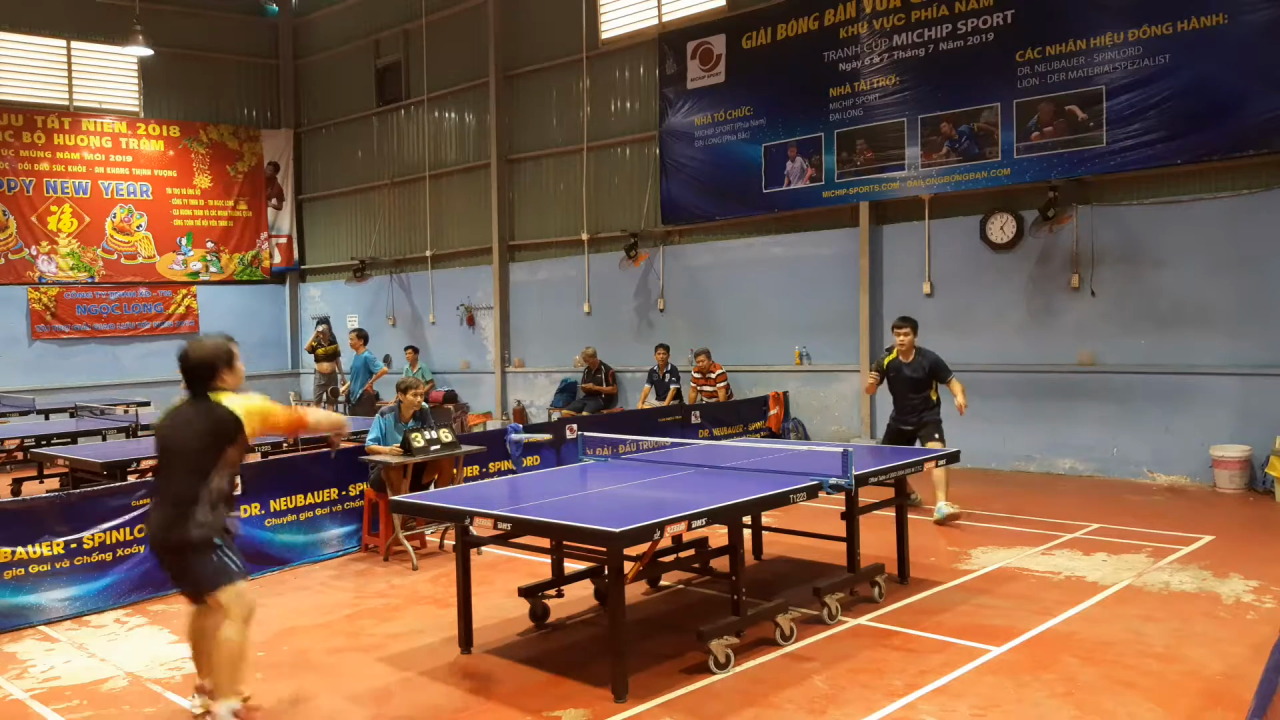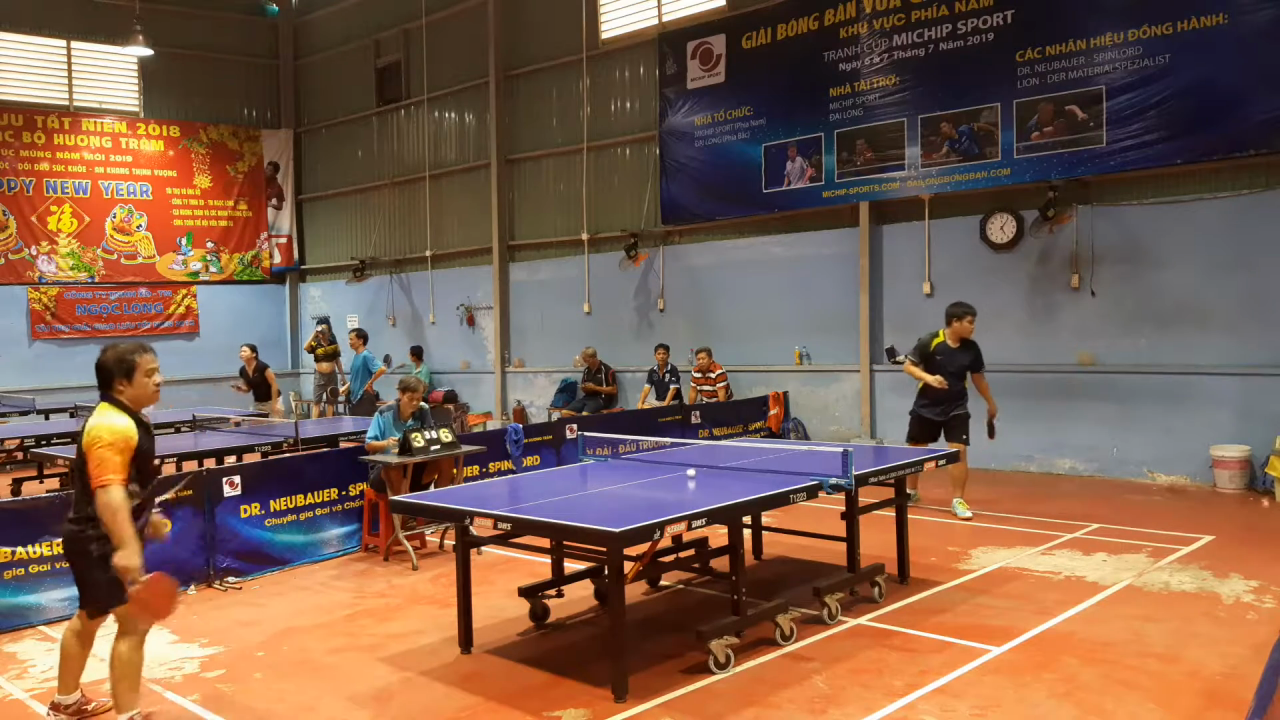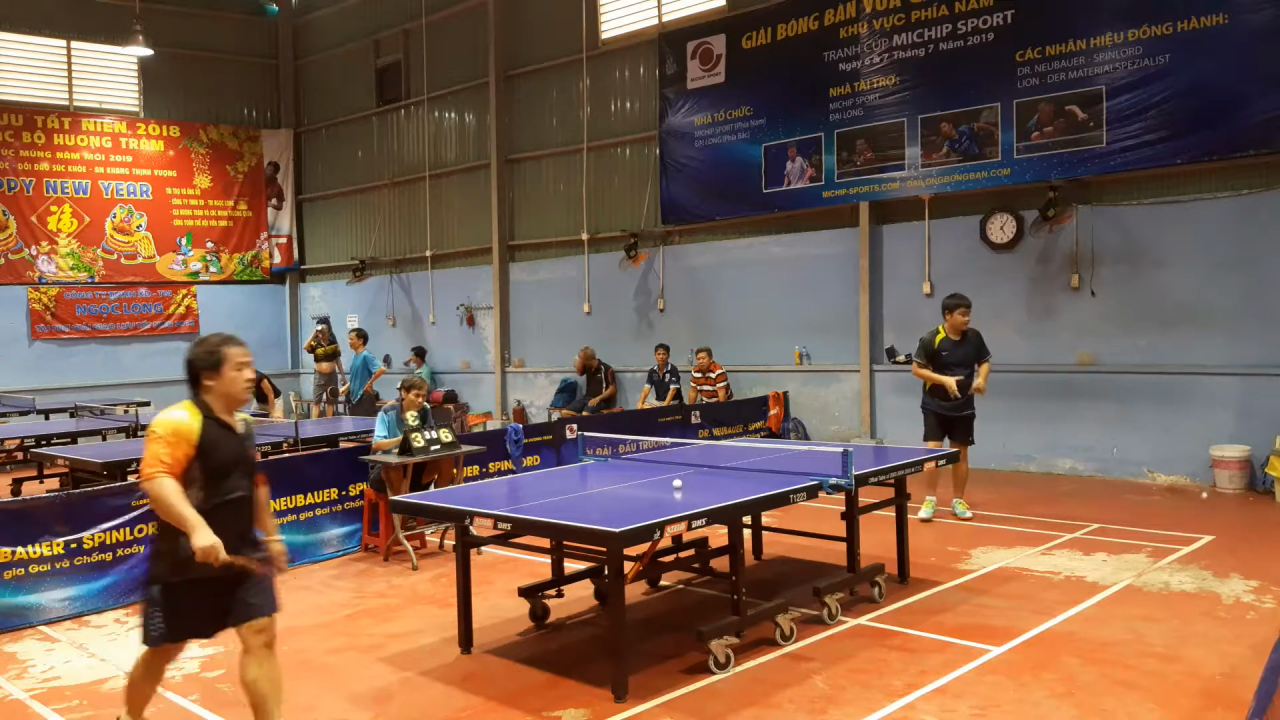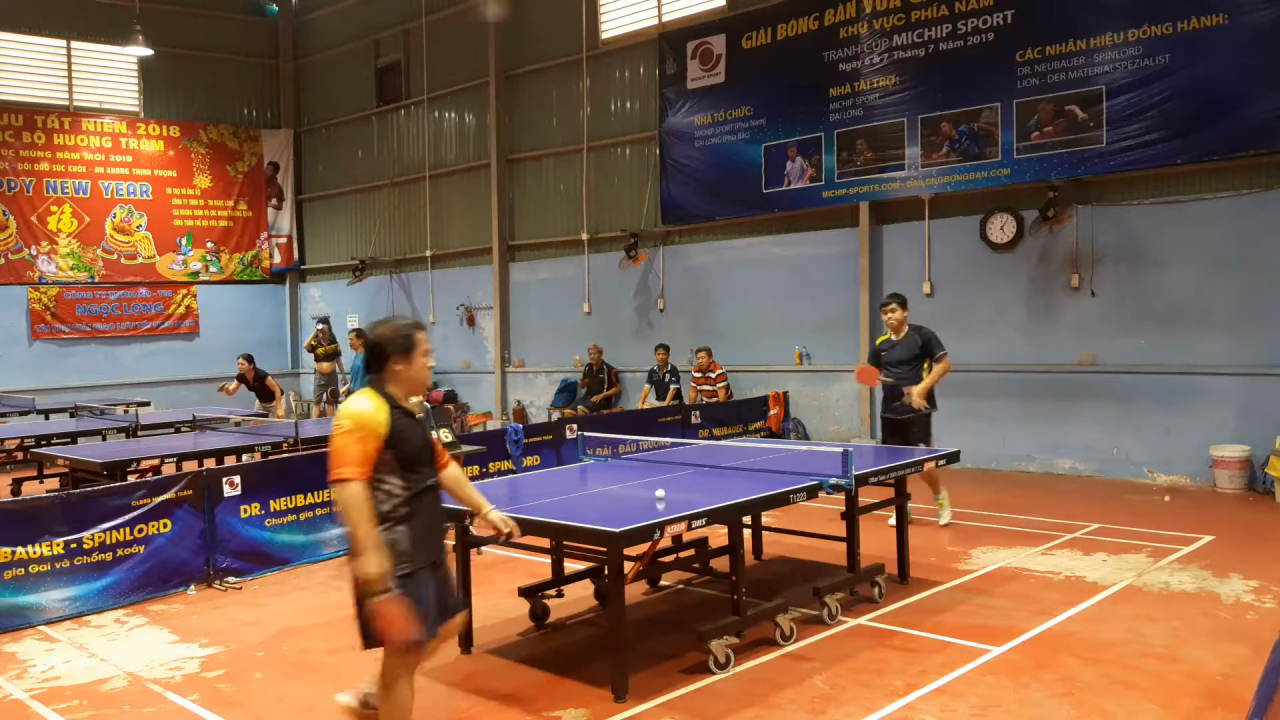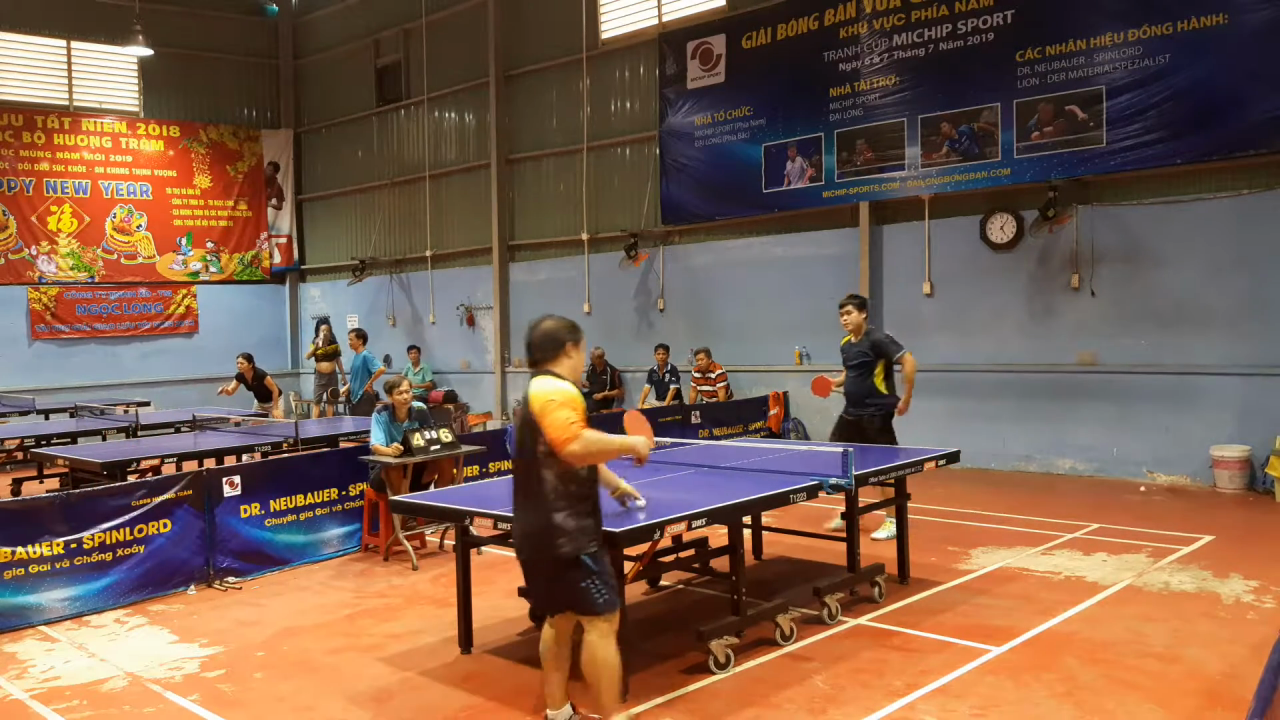
dt=0.7s
person 1, frame 1
left shoulder: (172, 418)
right shoulder: (240, 411)
right elbow: (305, 419)
right wrist: (338, 421)
left hip: (164, 529)
right hip: (197, 531)
left knee: (207, 603)
right knee: (237, 608)
person 1, frame 2
left shoulder: (110, 418)
right shoulder: (115, 426)
right elbow: (108, 490)
left wrist: (149, 515)
right wrist: (127, 547)
left hip: (89, 537)
right hip: (101, 542)
left knee: (89, 618)
right knee: (135, 622)
person 1, frame 3
left shoulder: (242, 425)
right shoulder: (178, 423)
right elbow: (158, 482)
left wrist: (271, 536)
right wrist: (198, 530)
left hip: (241, 555)
right hip: (191, 563)
left knee: (262, 635)
right knee: (165, 649)
person 1, frame 4
left shoulder: (409, 410)
right shoulder: (363, 412)
left elbow: (441, 466)
right elbow: (348, 485)
left wrist: (485, 509)
right wrist: (368, 553)
left hip: (424, 549)
right hip: (392, 557)
left knee: (448, 624)
right knee: (406, 652)
person 1, frame 5
left shoulder: (540, 393)
right shoulder: (555, 391)
right elbow: (575, 447)
left wrist: (614, 483)
right wrist: (631, 444)
left hip: (535, 531)
right hip: (563, 532)
left knee: (560, 620)
right knee: (602, 622)
person 2, frame 1
left shoulder: (930, 359)
right shoulder: (886, 361)
left elbow: (951, 381)
right elbow: (870, 389)
left wrist: (960, 397)
right wrist: (870, 384)
left hip: (927, 418)
right hip: (900, 419)
left ankle: (942, 506)
right ankle: (910, 495)
person 2, frame 2
left shoulder: (972, 348)
right shoulder: (929, 342)
left elbow: (978, 377)
right elbow: (909, 366)
left wrist: (991, 403)
right wrist: (928, 378)
left hip: (956, 409)
right hip: (926, 407)
left knee: (959, 452)
left ankle: (958, 501)
right ankle: (911, 491)
person 2, frame 3
left shoulder: (974, 337)
right shoulder: (931, 340)
left elbow: (984, 362)
right elbow: (918, 369)
left wrist: (981, 379)
right wrist: (945, 380)
left hip: (963, 407)
right hip: (935, 405)
left knee: (961, 453)
left ankle: (958, 501)
right ankle: (930, 501)
person 2, frame 4
left shoulder: (922, 335)
right shoulder: (880, 344)
left elbow: (944, 363)
left wrist: (923, 387)
left hip: (917, 409)
right hip: (890, 411)
left ankle: (940, 497)
person 2, frame 5
left shoulder: (878, 339)
right shoulder: (846, 344)
left elbow: (908, 361)
left wrist: (905, 397)
right wrist: (836, 382)
left hip: (876, 414)
right hip: (851, 413)
left ankle: (892, 520)
